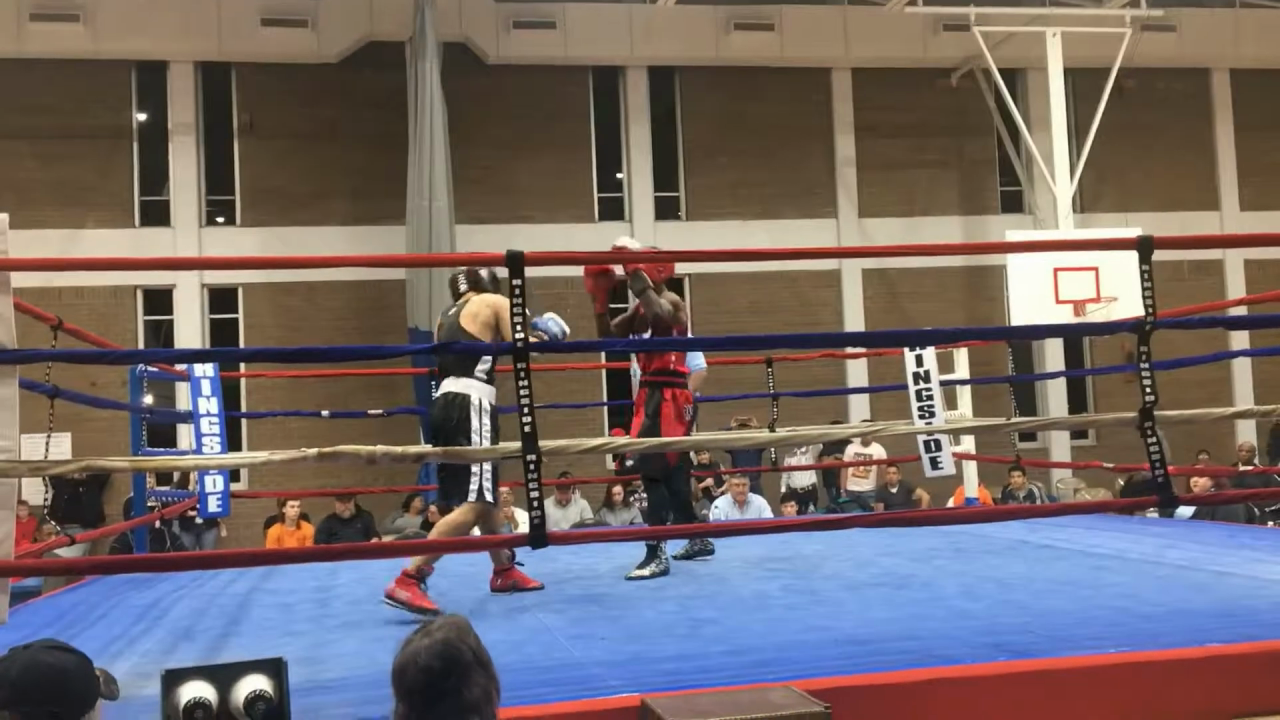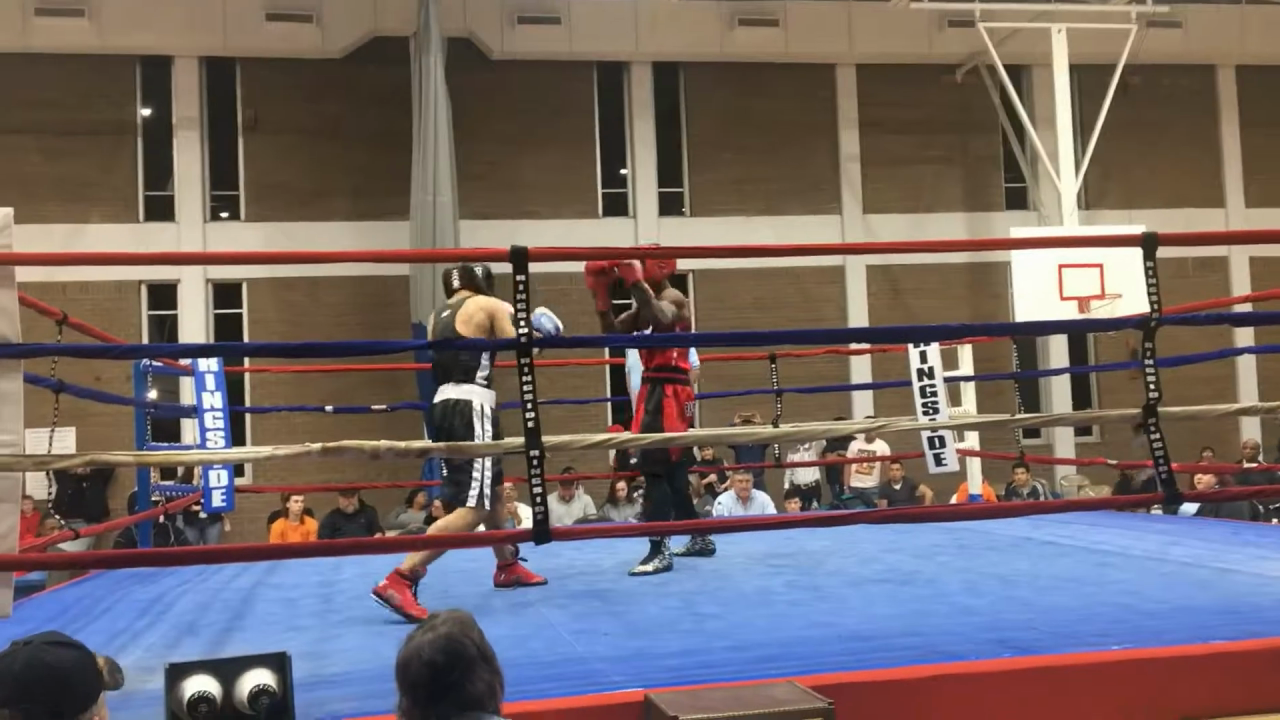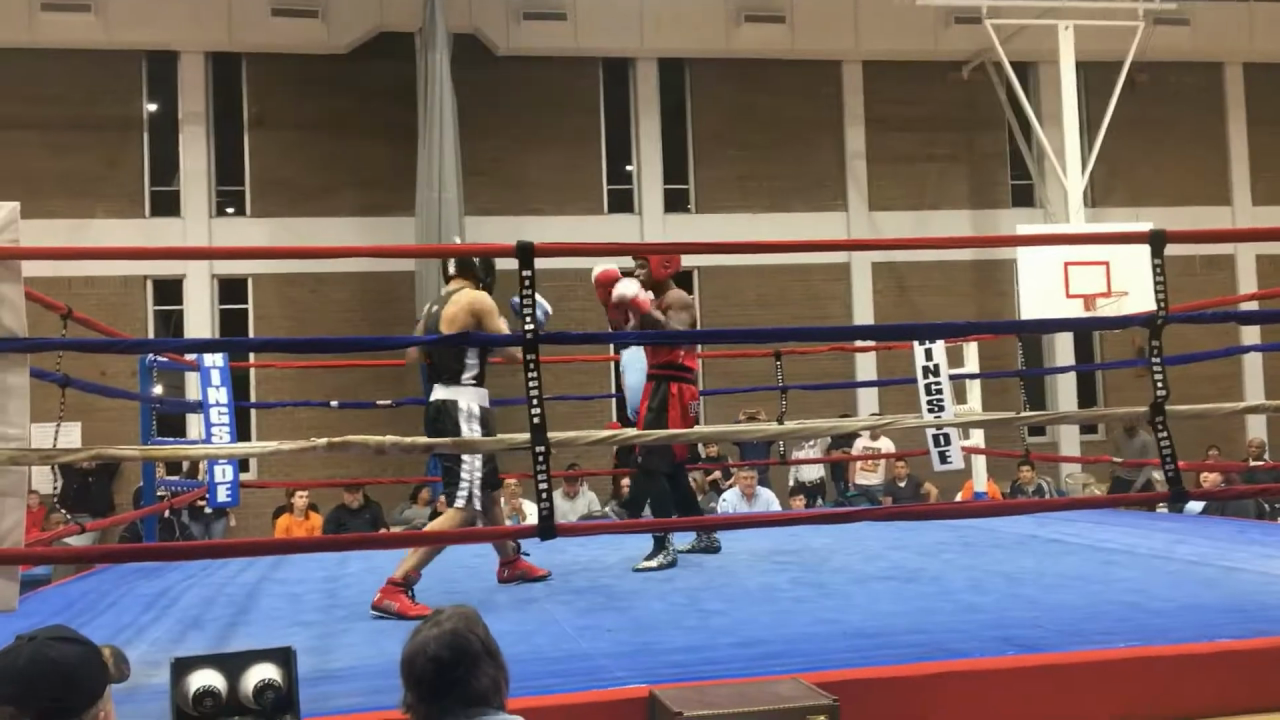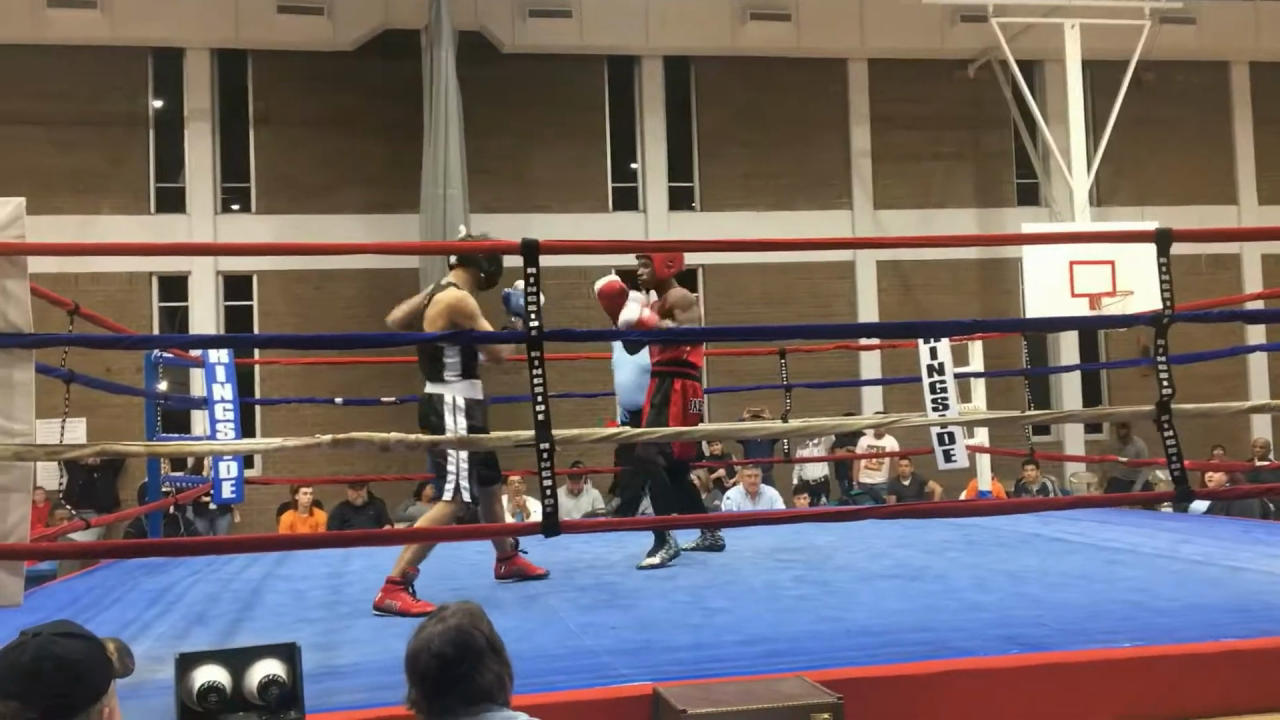
dt=0.1s
person 1, frame 1
left shoulder: (448, 315)
right shoulder: (494, 302)
right wrist: (543, 336)
left hip: (449, 405)
right hip: (469, 406)
left knee: (486, 495)
right knee: (474, 503)
left ankle: (504, 571)
right ankle: (408, 579)
person 1, frame 2
left shoulder: (442, 315)
right shoulder: (490, 307)
right wrist: (539, 334)
left hip: (448, 409)
right hip: (468, 412)
left knee: (490, 492)
right knee: (472, 508)
left ankle: (508, 567)
right ankle: (398, 581)
person 1, frame 3
left shoulder: (434, 308)
right shoulder: (478, 300)
left elbow: (415, 355)
right elbow: (512, 352)
left hip: (444, 408)
right hip: (462, 410)
left knee: (489, 491)
right knee: (464, 508)
left ankle: (511, 562)
right ankle: (394, 588)
person 1, frame 4
left shoulder: (438, 291)
right shoulder: (458, 300)
left elbow: (394, 321)
right elbow: (500, 352)
right wrist: (518, 317)
left hip: (463, 405)
right hip: (452, 407)
left knee: (488, 485)
right knee: (453, 500)
left ankle: (509, 559)
right ankle: (393, 589)
person 2, frame 1
left shoulder: (671, 302)
right shoulder: (639, 309)
left elbow: (658, 314)
right elbow: (608, 336)
left wrist: (636, 272)
right wrist: (600, 297)
left hip: (667, 395)
right hip: (650, 393)
left knee: (652, 470)
right knee: (671, 471)
left ankle: (657, 554)
right ankle: (697, 540)
person 2, frame 2
left shoulder: (672, 298)
right shoulder: (644, 302)
left elbow: (661, 320)
right elbow: (613, 333)
left wrist: (637, 281)
right wrist: (601, 297)
left hip: (668, 391)
right hip: (653, 389)
left knee: (654, 466)
right knee: (669, 469)
left ankle: (660, 551)
right ankle: (699, 538)
person 2, frame 3
left shoulder: (678, 300)
right shoulder: (651, 303)
left elbow: (678, 334)
left wrist: (642, 308)
right wrist: (611, 303)
left hip: (673, 390)
right hip: (659, 387)
left knee: (653, 465)
right knee: (670, 467)
left ankle: (664, 547)
right ankle: (705, 536)
person 2, frame 4
left shoulder: (680, 298)
right shoulder: (654, 303)
right elbow: (633, 346)
left wrist: (651, 322)
right wrist: (616, 314)
left hip: (678, 387)
right hip: (665, 385)
left knee: (648, 460)
right knee: (674, 467)
left ankle: (665, 540)
right ankle: (710, 534)
